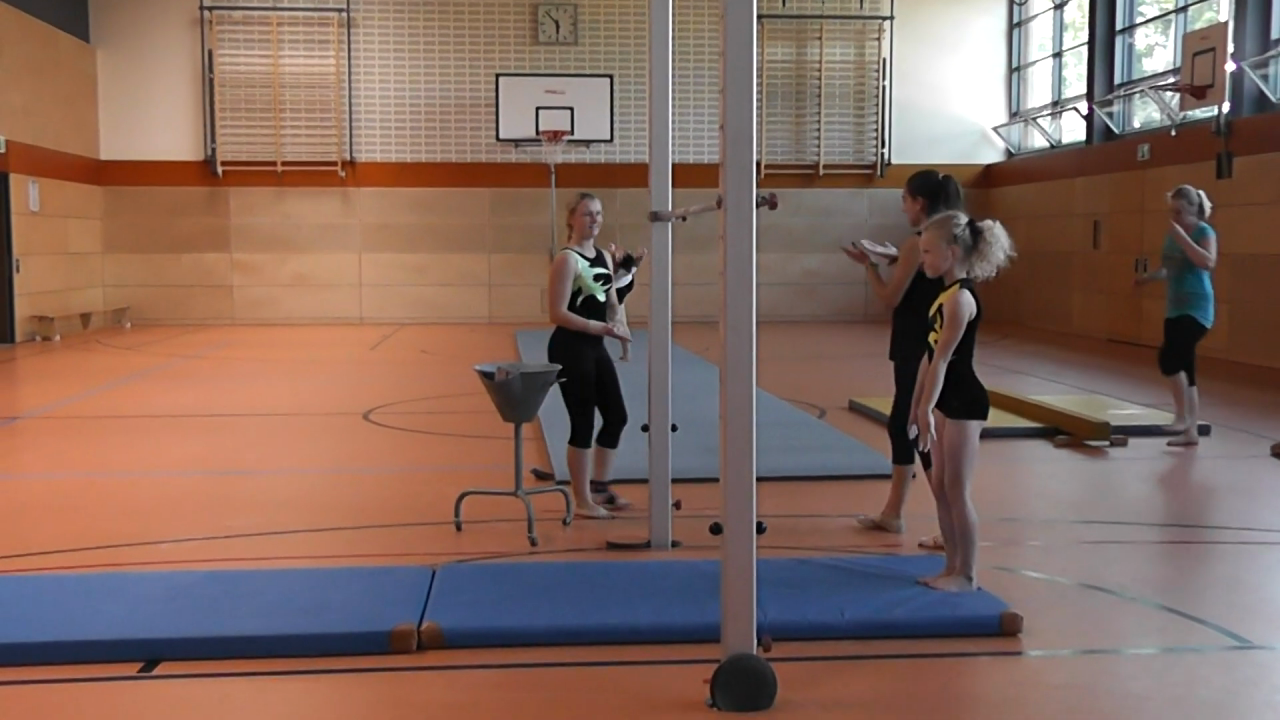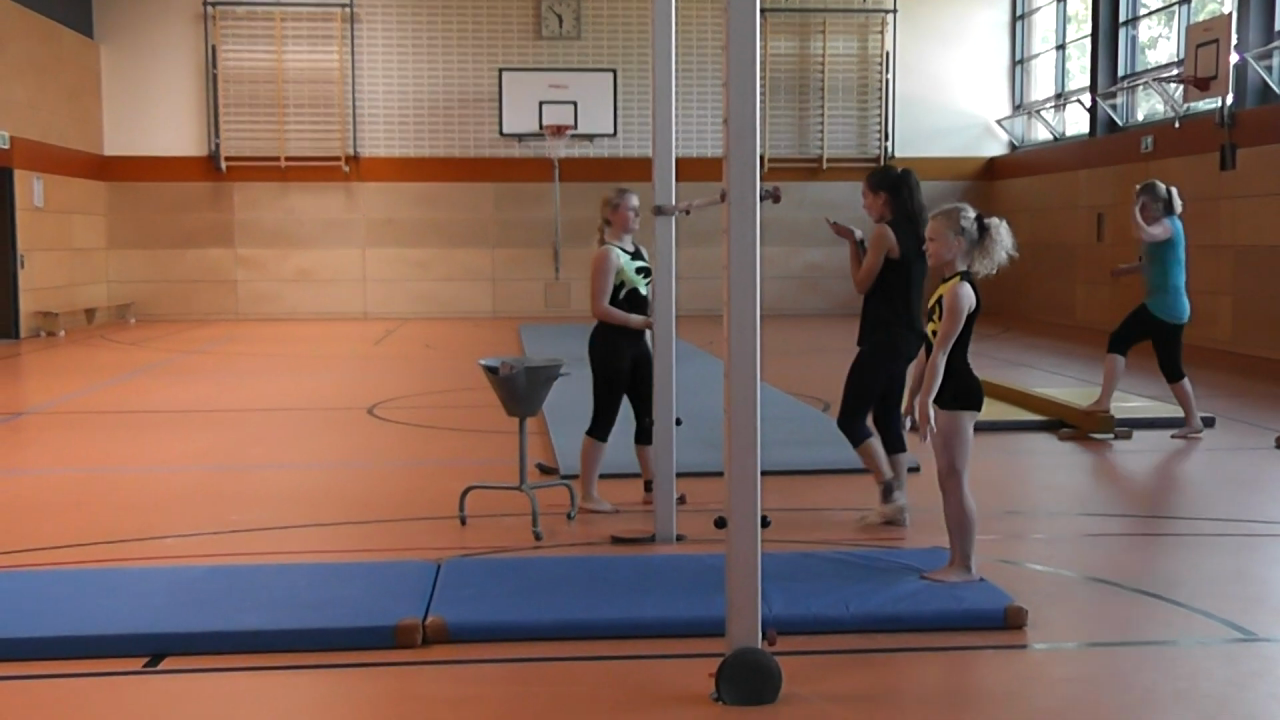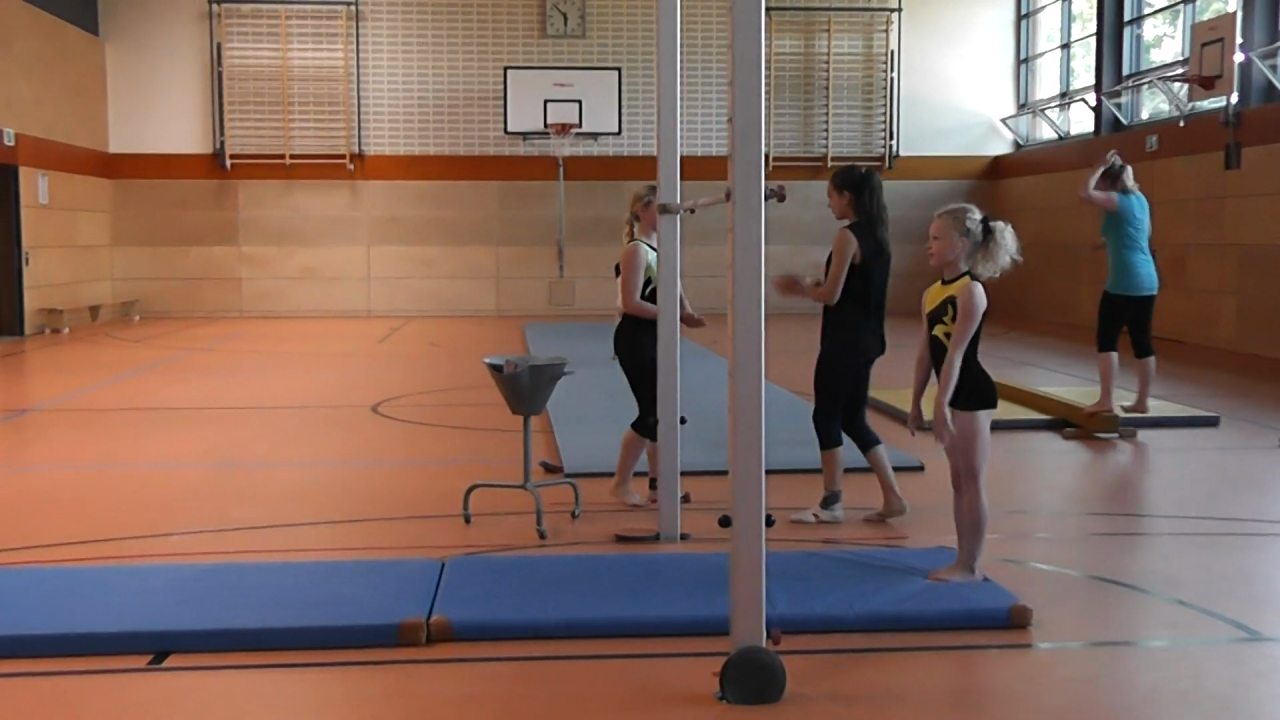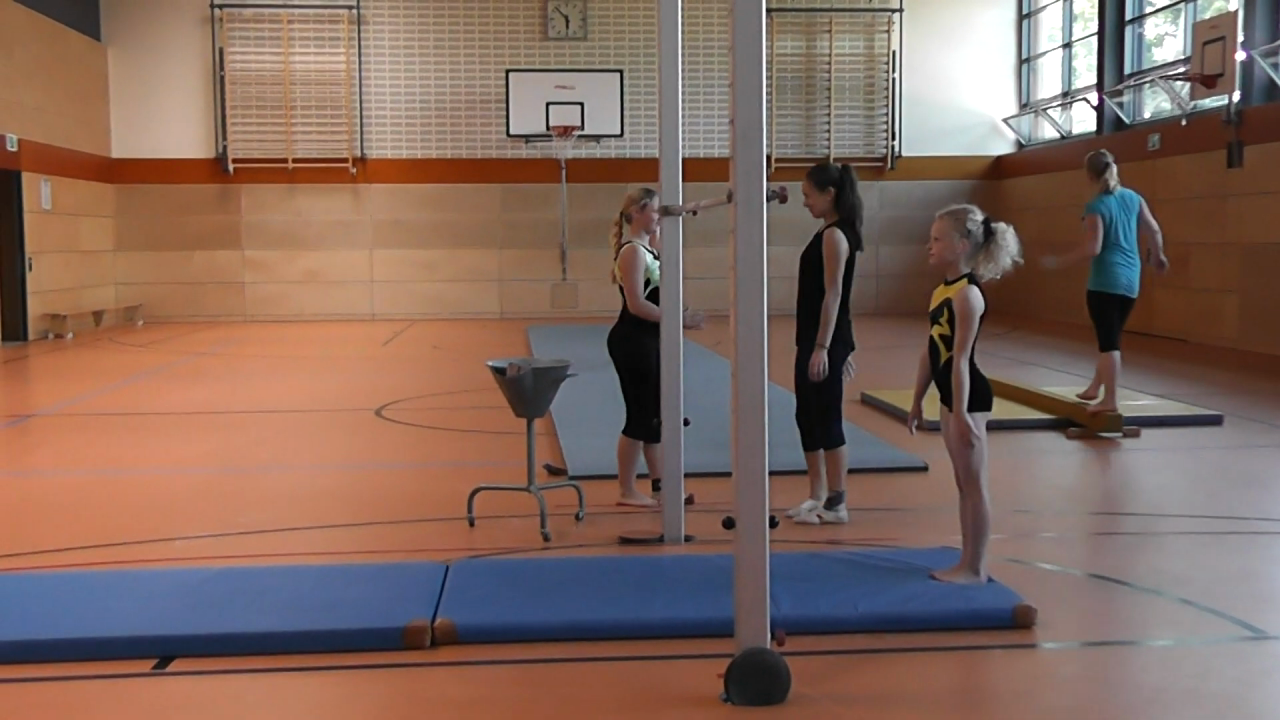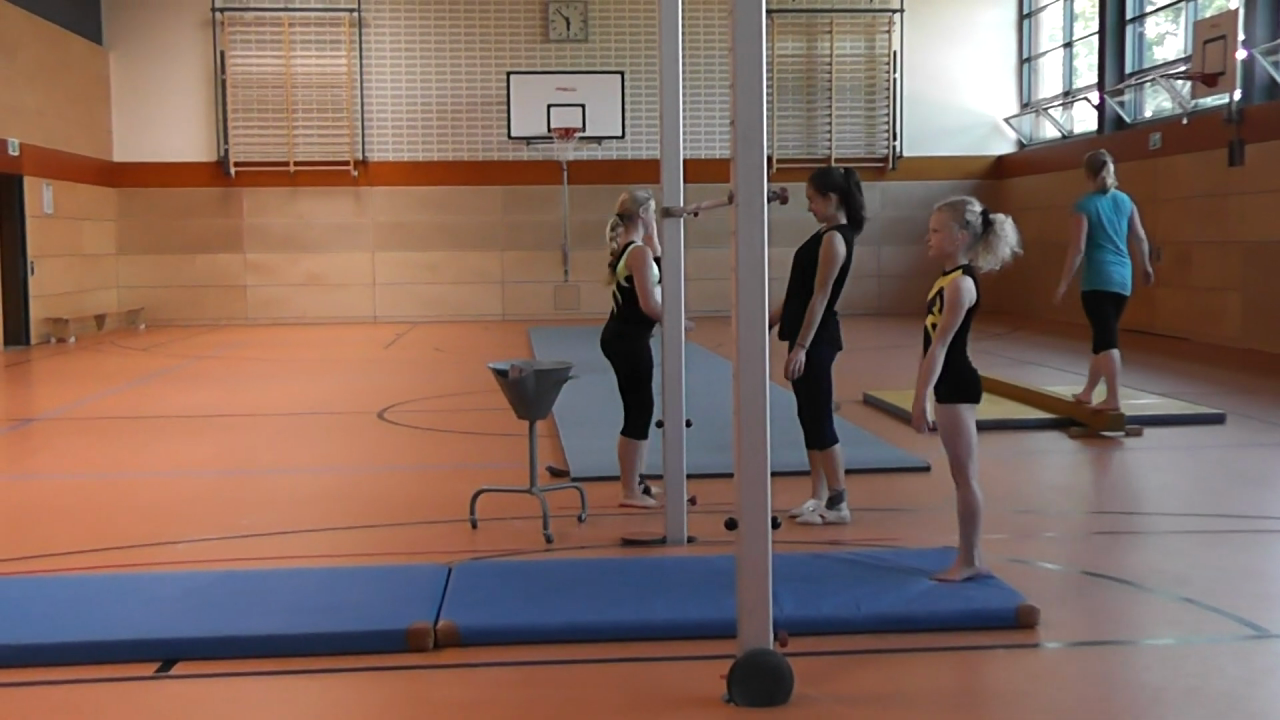
dt=0.4s
person 1, frame 1
left shoulder: (960, 299)
right shoulder: (945, 296)
left elbow: (942, 359)
right elbow: (929, 358)
left wrist: (927, 410)
right wrist: (916, 406)
left hip: (963, 403)
right hip: (945, 401)
left knee: (956, 490)
right knee: (940, 487)
left ankle: (966, 575)
right ankle: (952, 567)
person 1, frame 2
left shoulder: (959, 291)
right shoulder: (945, 288)
left elbow: (942, 352)
right elbow: (927, 350)
left wrist: (926, 401)
right wrist: (912, 398)
left hip: (957, 394)
right hip: (944, 393)
left knee: (954, 481)
right knee: (947, 481)
left ankle: (966, 565)
right ankle: (956, 561)
person 1, frame 3
left shoulder: (971, 291)
right shoulder: (932, 293)
left elbow: (956, 353)
right elbow: (925, 352)
left wrist: (941, 405)
right wrist: (916, 402)
left hip: (972, 394)
right hip: (951, 393)
left knee: (972, 482)
right knee: (958, 481)
left ankle: (971, 566)
right ankle: (962, 561)
person 1, frame 4
left shoulder: (967, 294)
right shoulder: (940, 292)
left elbow: (961, 359)
right elbow: (930, 353)
left wrist: (962, 413)
right wrist: (916, 401)
left hip: (968, 397)
right hip: (950, 396)
left knee: (973, 484)
right knee: (963, 483)
left ankle: (975, 568)
right ankle: (966, 562)
person 1, frame 5
left shoulder: (960, 284)
right shoulder: (945, 282)
left elbow: (941, 346)
left wrist: (921, 397)
right wrist: (923, 396)
left hip: (957, 386)
right hip: (948, 387)
left knee: (965, 476)
right knee: (960, 475)
left ankle: (969, 559)
right ankle: (966, 558)
person 2, frame 1
left shoulder: (917, 243)
left elbow: (891, 299)
left wrist: (867, 264)
right wrist: (898, 261)
left hip: (917, 353)
right knee: (901, 426)
right ankle: (891, 513)
person 2, frame 2
left shoulder: (885, 232)
right shoulder: (913, 233)
left elbow: (862, 284)
left wrist: (854, 243)
right wrist: (861, 242)
left hip: (885, 341)
right hip: (904, 340)
left knee: (850, 418)
right knee: (889, 420)
left ankle: (891, 492)
right ankle: (895, 504)
person 2, frame 3
left shoulder: (847, 236)
right shoulder: (876, 235)
left elbow: (831, 296)
left wrist: (803, 289)
right wrist: (809, 286)
left hip: (844, 342)
right hip: (866, 341)
left knee: (826, 418)
right knee: (854, 420)
left ankle: (832, 503)
right ankle: (892, 498)
person 2, frame 4
left shoulder: (833, 235)
right shoulder: (834, 232)
left elbow: (832, 295)
left wrist: (822, 348)
left hip: (825, 339)
right hip: (815, 337)
left knee: (826, 420)
right knee: (807, 418)
left ankle: (836, 504)
right ankle: (818, 496)
person 2, frame 5
left shoulder: (834, 239)
right shoulder: (823, 234)
left elbow: (820, 297)
right elbow: (798, 292)
left wrist: (801, 347)
right wrist: (768, 323)
left hip: (815, 340)
right hip: (805, 335)
left knee: (820, 420)
right knee: (809, 418)
left ankle: (838, 504)
right ankle: (820, 497)
person 3, frame 1
left shoulder: (604, 257)
right shoulder: (566, 259)
left elbow: (612, 304)
right elbow: (557, 314)
left wrist: (616, 321)
right wrist: (601, 328)
left hip: (596, 349)
right hip: (570, 350)
left knee: (616, 417)
right knee: (583, 423)
left ankle: (598, 486)
right ankle: (582, 500)
person 3, frame 2
left shoulder: (640, 251)
right shoulder: (607, 254)
right elbow: (599, 309)
left wrist: (653, 322)
right wrist: (643, 321)
left hip: (637, 344)
right hip: (611, 345)
left knee: (648, 416)
right knee: (604, 418)
left ankle: (651, 488)
right ankle: (588, 494)
person 3, frame 3
left shoulder: (660, 248)
right shoulder: (636, 250)
right elbow: (629, 304)
left wrist: (685, 314)
right wrist: (676, 314)
left hip: (656, 339)
right hip: (635, 340)
left knee: (662, 413)
right knee: (650, 414)
left ankle: (656, 486)
right ankle: (621, 483)
person 3, frame 4
left shoulder: (649, 248)
right shoulder: (632, 252)
left elbow: (657, 295)
right elbow: (636, 304)
right wrist: (677, 319)
left hip: (647, 340)
right hip: (631, 341)
left knee: (655, 414)
right knee: (640, 416)
left ankle: (659, 486)
right ankle: (627, 490)
person 3, frame 5
left shoulder: (624, 248)
right shoulder: (638, 251)
right elbow: (649, 304)
left hip: (620, 336)
right hip: (629, 340)
left knee: (641, 409)
right knee: (638, 412)
left ankle: (635, 482)
right ankle: (630, 490)
person 4, frame 1
left shoulder: (1204, 232)
right shoulder: (1171, 234)
left elbow: (1208, 263)
left wrist: (1183, 237)
right wrist: (1150, 276)
left hip: (1197, 310)
right hip: (1175, 310)
left knee: (1168, 357)
right knee: (1181, 368)
left ankle: (1185, 416)
right ankle: (1189, 430)
person 4, frame 2
left shoulder: (1169, 224)
right shoulder: (1161, 224)
left elbow: (1144, 235)
left wrist: (1136, 211)
right wrist: (1129, 268)
left hip: (1164, 305)
right hip: (1171, 307)
left knee: (1119, 340)
right knee: (1171, 366)
left ankle: (1104, 401)
right ankle: (1193, 420)
person 4, frame 3
left shoulder: (1116, 200)
right shoulder: (1138, 198)
left elbow: (1085, 194)
left wrist: (1100, 168)
right wrist: (1110, 241)
left hip: (1124, 282)
right hip: (1147, 280)
left knee: (1107, 339)
right knee: (1142, 342)
left ankle: (1106, 401)
right ankle: (1142, 401)
person 4, frame 4
left shoulder: (1096, 207)
right shoulder: (1132, 197)
left elbow: (1093, 249)
right elbow: (1154, 230)
left wrist: (1059, 261)
right wrist: (1158, 255)
left hip: (1105, 280)
right hip: (1130, 280)
left knee: (1108, 339)
right knee: (1111, 337)
left ankle: (1109, 400)
right ankle: (1094, 388)
person 4, frame 5
left shoulder: (1085, 205)
right shoulder: (1124, 200)
left elbow: (1078, 249)
right elbow: (1139, 237)
left wrist: (1064, 284)
right wrist: (1146, 266)
left hip: (1097, 279)
right hip: (1122, 278)
left knee: (1106, 338)
right knee: (1103, 336)
left ankle: (1113, 399)
right ankle: (1087, 392)
